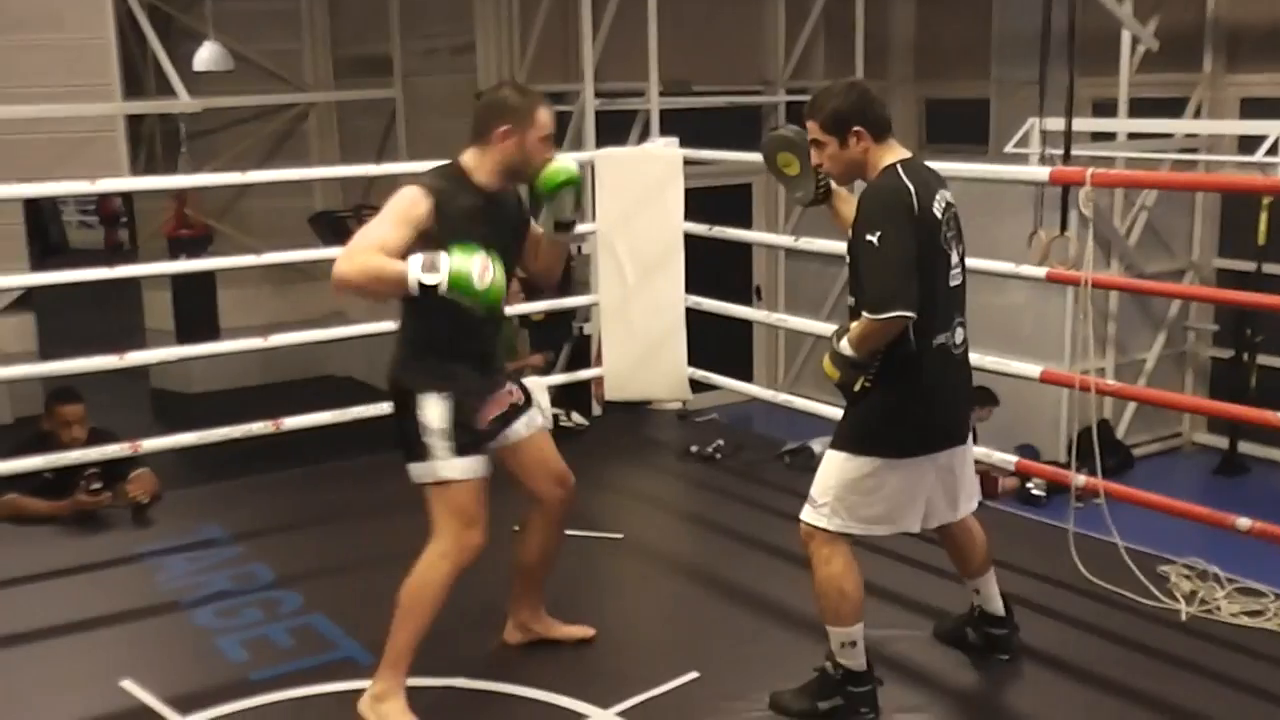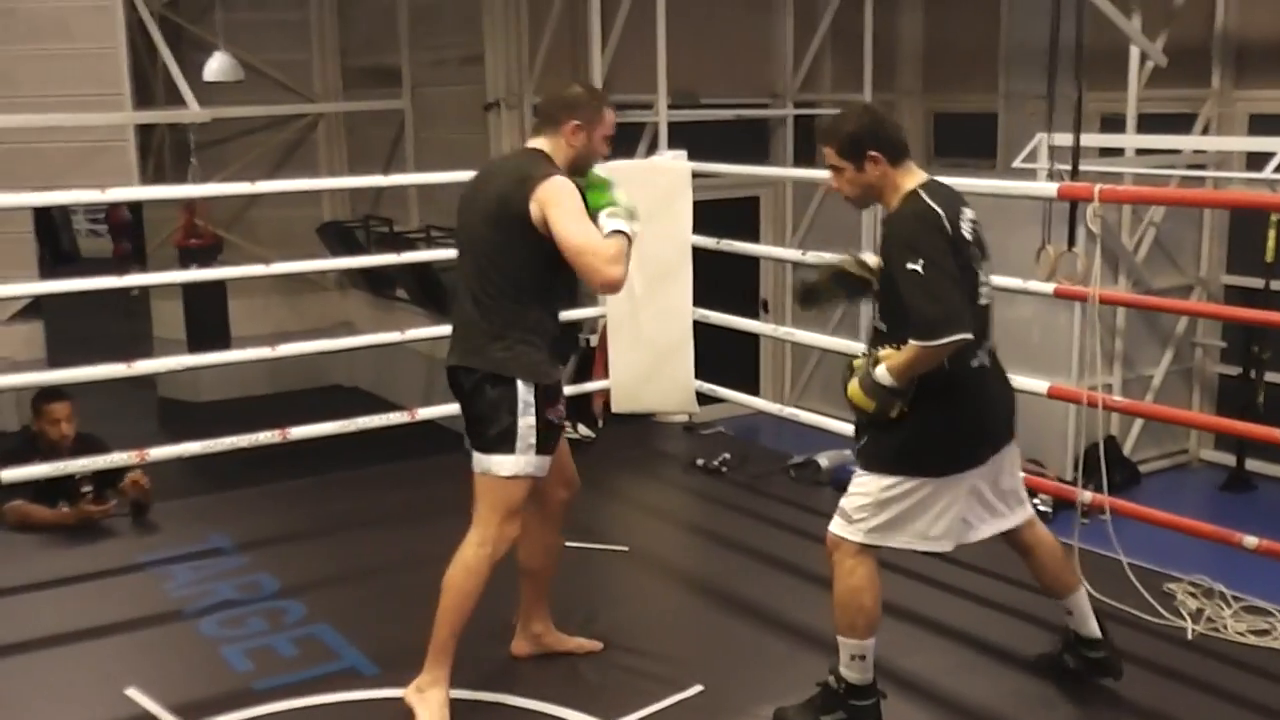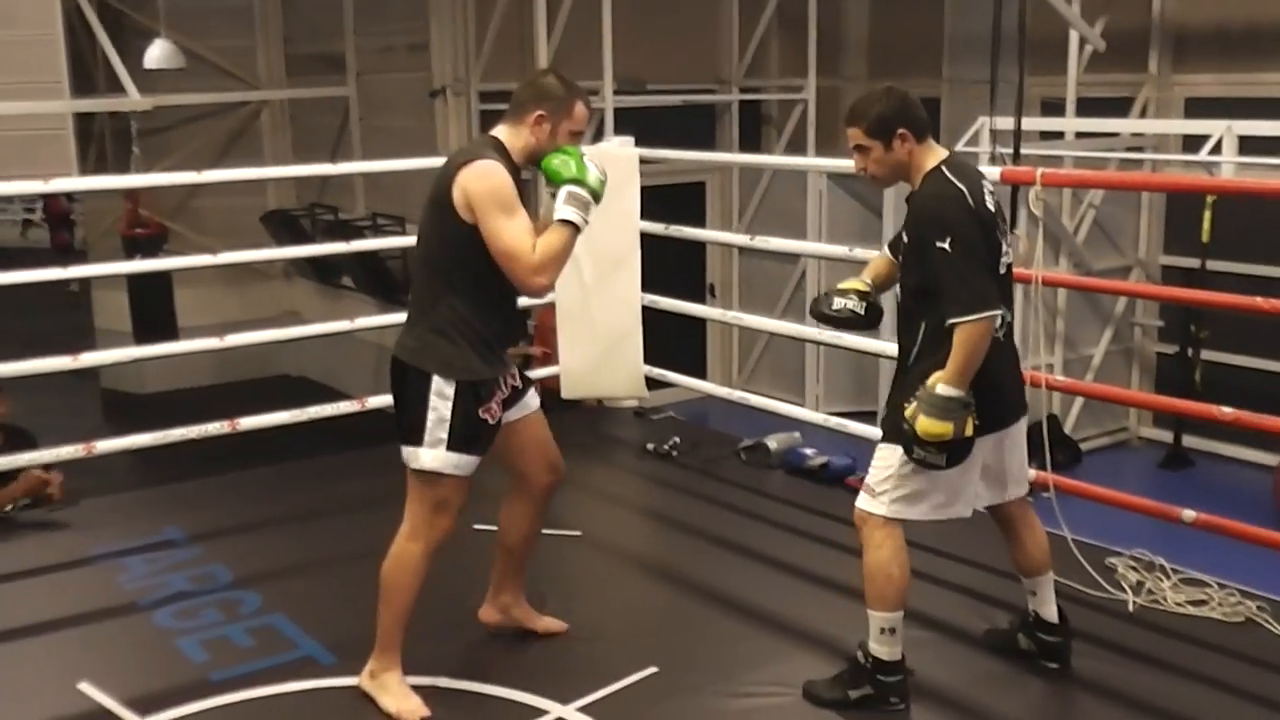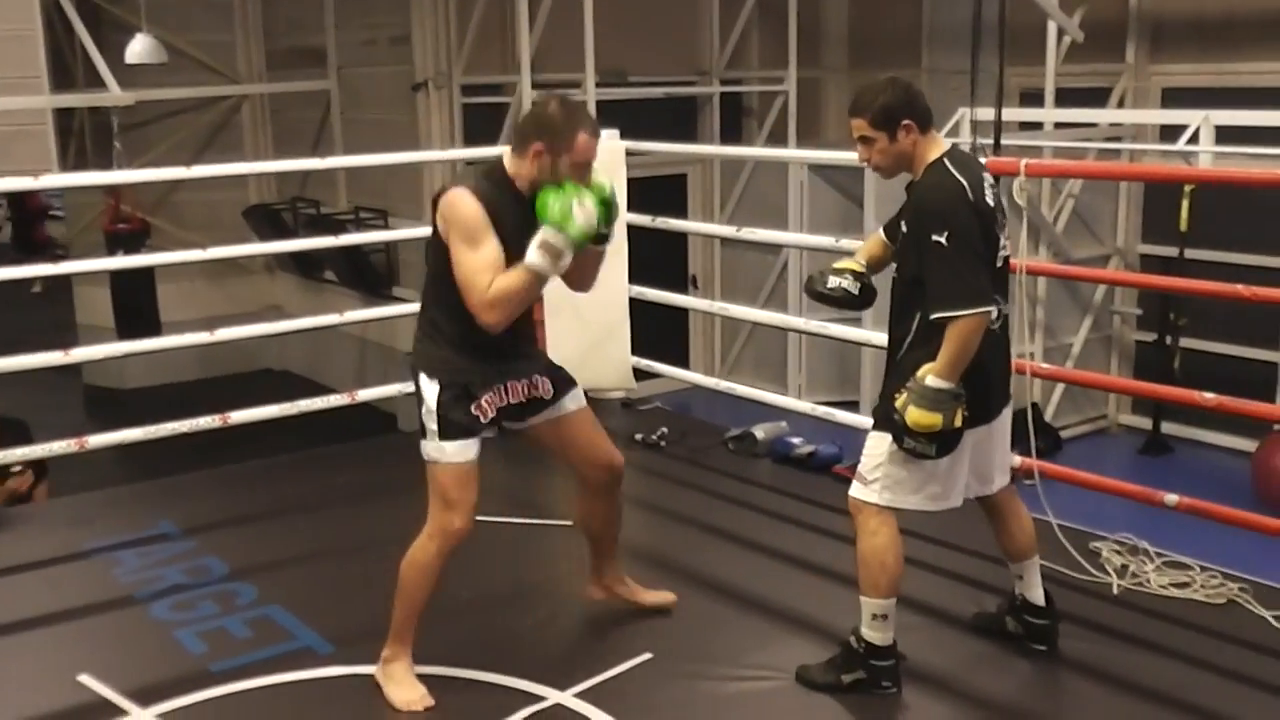
dt=0.4s
person 1, frame 1
left shoulder: (506, 197)
right shoulder: (426, 198)
left elbow: (543, 274)
right elbow: (348, 271)
left wrist: (559, 213)
right wrist: (437, 269)
left hip: (484, 375)
right hip: (436, 387)
left knee: (555, 489)
right knee: (460, 539)
left ankle: (527, 617)
person 1, frame 2
left shoulder: (497, 176)
right shoulder: (551, 186)
right elbow: (606, 274)
left wrist: (594, 222)
right wrist: (617, 222)
left hip: (486, 362)
right hip: (510, 370)
left knee: (557, 490)
right knee: (498, 527)
left ankle: (534, 629)
person 1, frame 3
left shoulder: (499, 169)
right shoulder: (484, 173)
left elbow: (525, 264)
right elbow: (534, 274)
left wrist: (565, 201)
right wrist: (575, 204)
left hip: (485, 361)
right hip: (443, 370)
left knee: (542, 472)
right knee: (432, 521)
left ankle: (504, 600)
right ankle: (383, 667)
person 1, frame 4
left shoulder: (547, 196)
right shoulder: (466, 203)
left elbow: (579, 280)
right elbow: (490, 311)
left wrist: (596, 231)
right wrist: (546, 246)
left hip: (519, 361)
right hip: (457, 372)
left knee: (603, 466)
right knee: (451, 522)
left ankle: (608, 580)
right ankle: (395, 657)
person 2, frame 1
left shoulder: (889, 196)
right shoulder: (924, 182)
left elbow: (889, 312)
left wrist: (848, 348)
right wrist: (827, 191)
left hip: (898, 402)
right hip: (944, 390)
left knee: (823, 531)
right knee: (951, 513)
right ankle: (993, 622)
person 2, frame 2
left shoulder: (916, 225)
right shoulder: (940, 202)
left elbow: (945, 335)
left wrist: (884, 374)
right wrist: (872, 274)
left hip: (936, 420)
right hip: (984, 409)
left knee: (848, 543)
right knee: (1019, 524)
right ankle: (1091, 644)
person 2, frame 3
left shoulder: (939, 202)
right shoulder: (960, 180)
left elbow: (976, 312)
right elbow: (905, 254)
left wrist: (945, 396)
right wrist: (861, 286)
left hip: (960, 392)
right hip: (998, 387)
left knee: (875, 516)
right knee: (1011, 503)
left ankle: (882, 672)
right ankle: (1047, 630)
person 2, frame 4
left shoulder: (941, 195)
right shoulder: (961, 173)
left elbow: (972, 308)
right elbow: (898, 234)
left wrist: (937, 386)
right wrist: (859, 262)
left hip: (947, 379)
right hip: (984, 378)
left knee: (870, 504)
right knee: (995, 490)
left ankle: (875, 655)
right ankle: (1033, 612)
